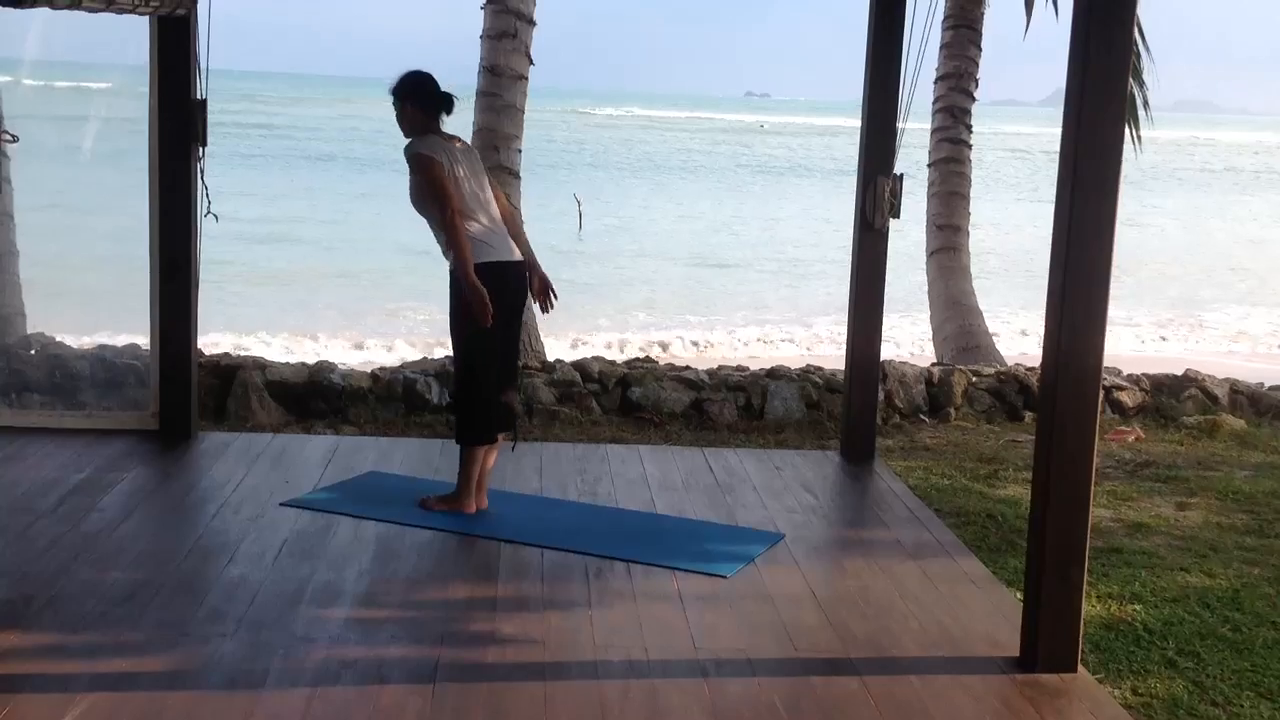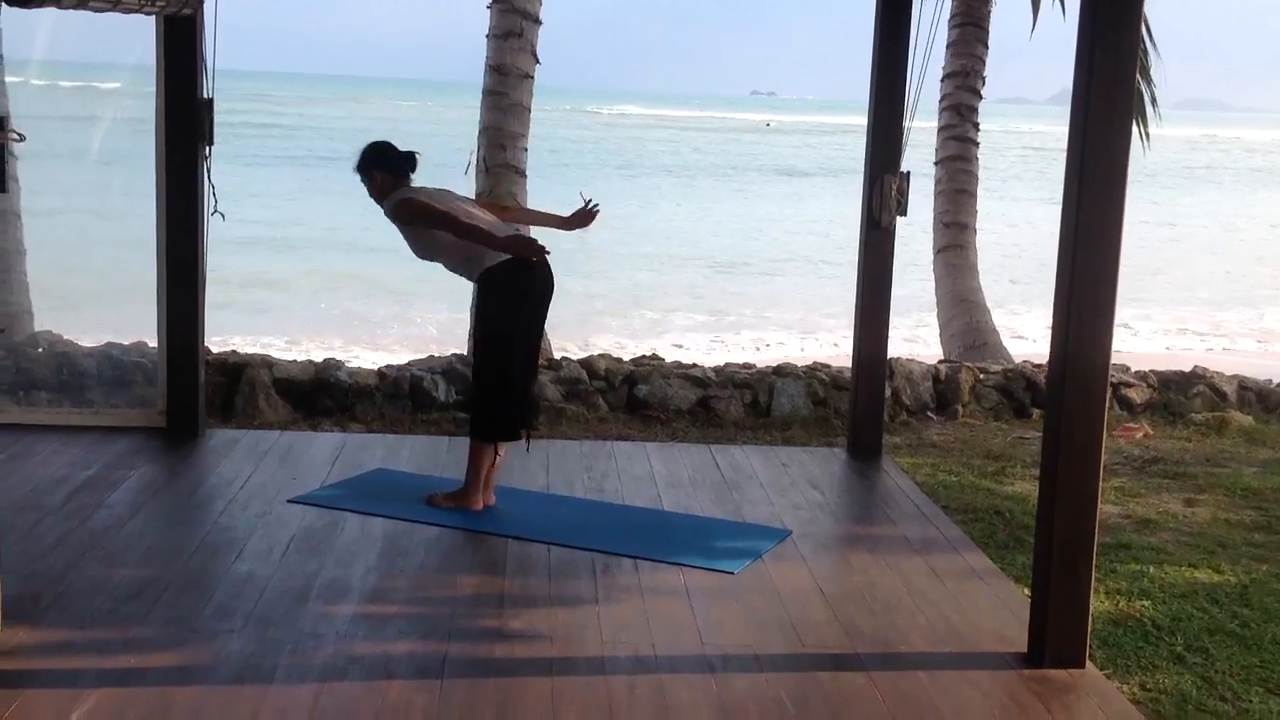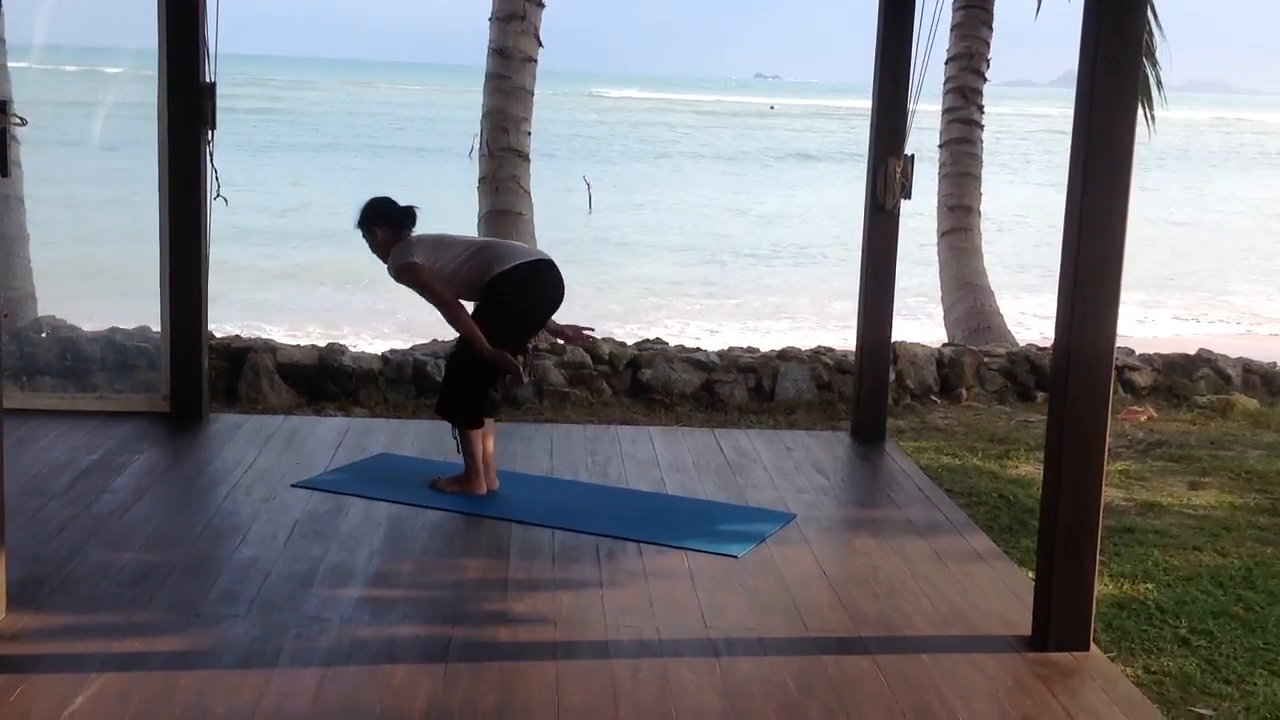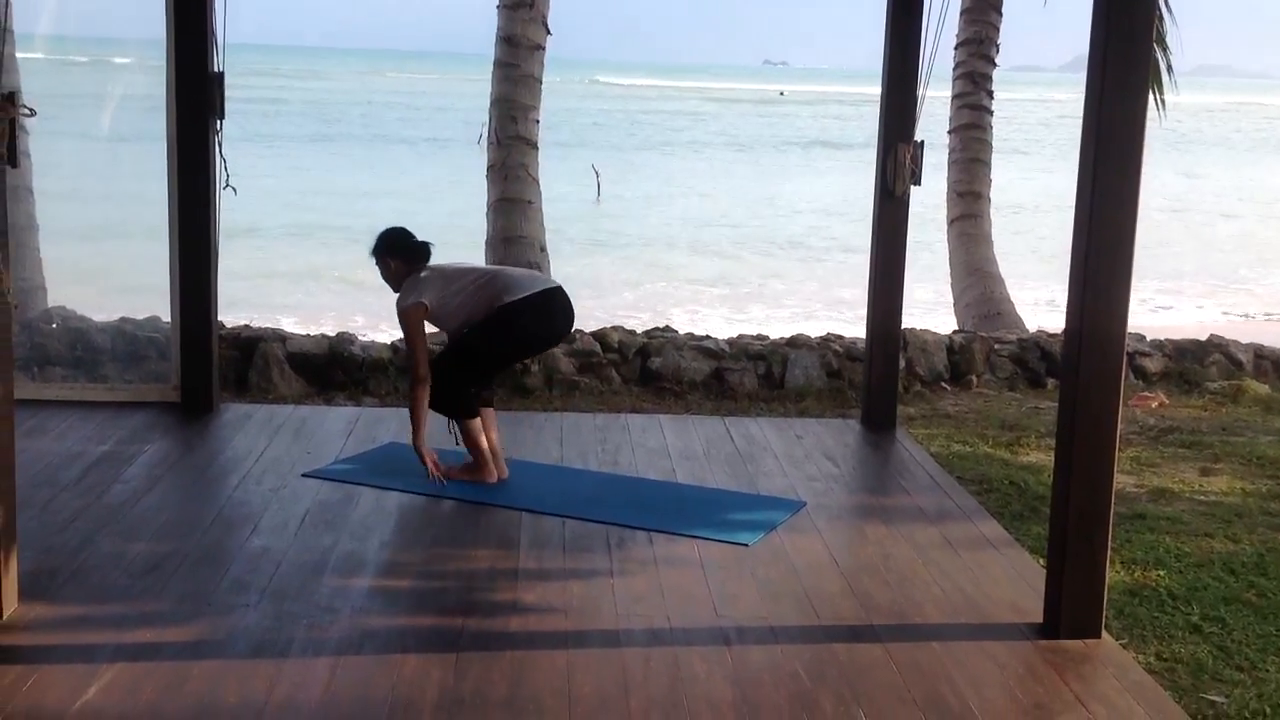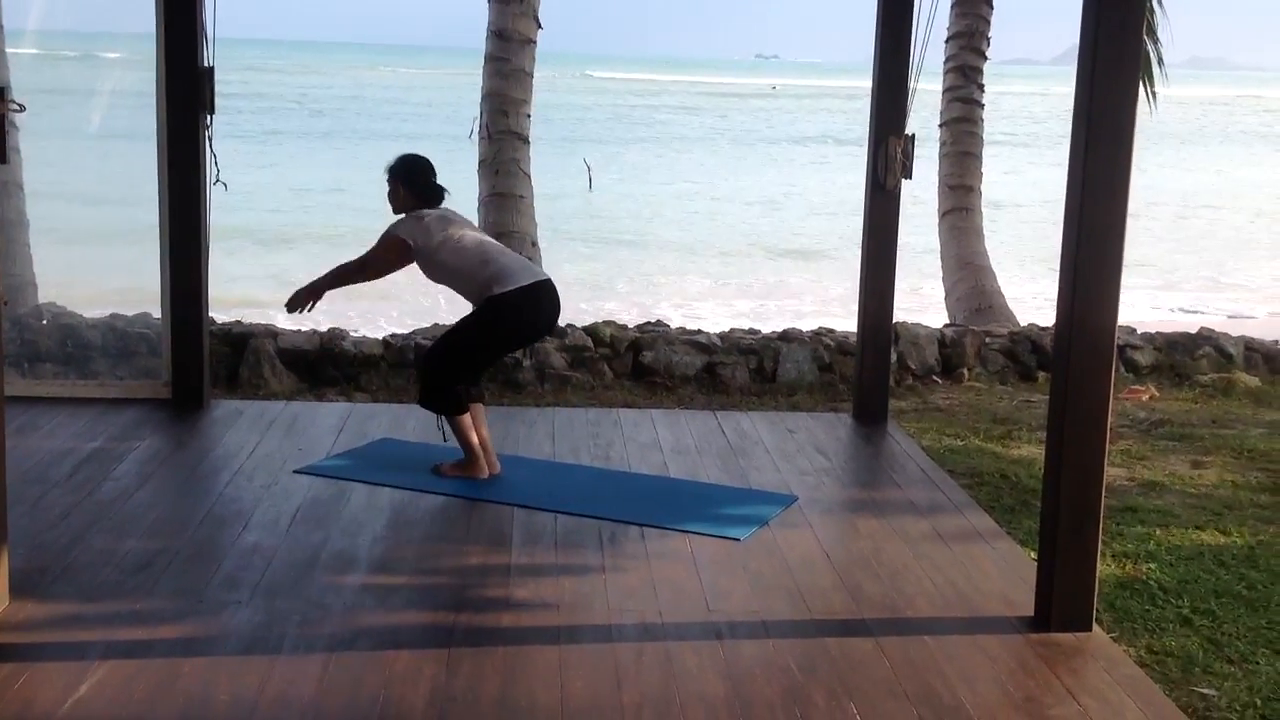
dt=0.5s
person 1, frame 1
left shoulder: (421, 150)
right shoulder: (461, 148)
left elbow: (451, 215)
right elbow: (506, 212)
left wrist: (470, 280)
right wrist: (534, 266)
left hip: (483, 274)
right hip: (512, 270)
left knee: (476, 383)
right knee: (498, 382)
left ankle: (464, 496)
right ankle: (478, 491)
person 1, frame 2
left shoulder: (398, 205)
right shoulder: (431, 195)
left elbow: (451, 225)
right elbow: (502, 210)
left wrist: (501, 246)
right wrist: (565, 223)
left hip: (505, 278)
right hip: (534, 270)
left knee: (491, 387)
right knee: (510, 381)
left ankle: (470, 493)
right ankle: (485, 489)
person 1, frame 3
left shoulder: (400, 261)
right shoulder: (426, 245)
left elbow: (450, 307)
left wrist: (489, 352)
right wrist: (553, 328)
left hip: (518, 283)
right hip: (545, 275)
left knee: (465, 376)
right knee: (482, 374)
left ankle: (473, 478)
right ankle: (486, 472)
person 1, frame 4
left shoulder: (410, 297)
right shoulder: (438, 277)
left elbow: (421, 374)
right elbow: (456, 352)
left wrist: (419, 441)
left hip: (529, 311)
right hip: (557, 305)
left knee: (449, 374)
right knee: (470, 367)
left ankle: (483, 467)
right ankle: (495, 462)
person 1, frame 5
left shoulder: (410, 227)
right shoulder: (441, 218)
left elbow: (360, 267)
right elbow: (380, 266)
left wrist: (313, 288)
right wrist: (324, 286)
left hip: (516, 305)
right hip: (542, 298)
left knee: (437, 367)
right knee: (458, 364)
left ankle: (475, 463)
right ankle: (486, 458)
